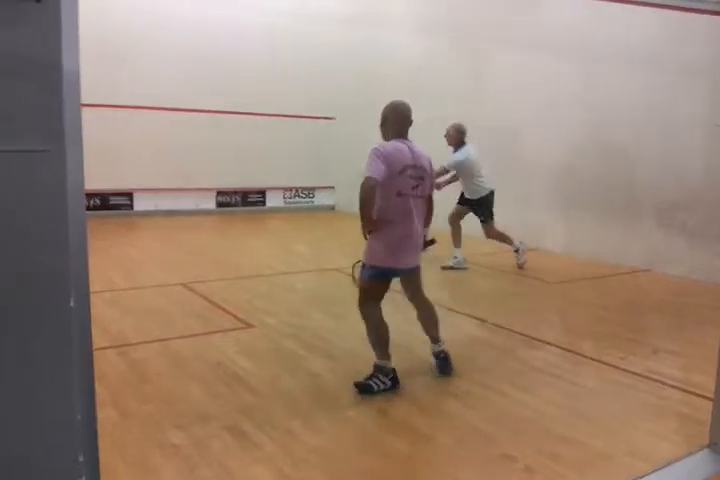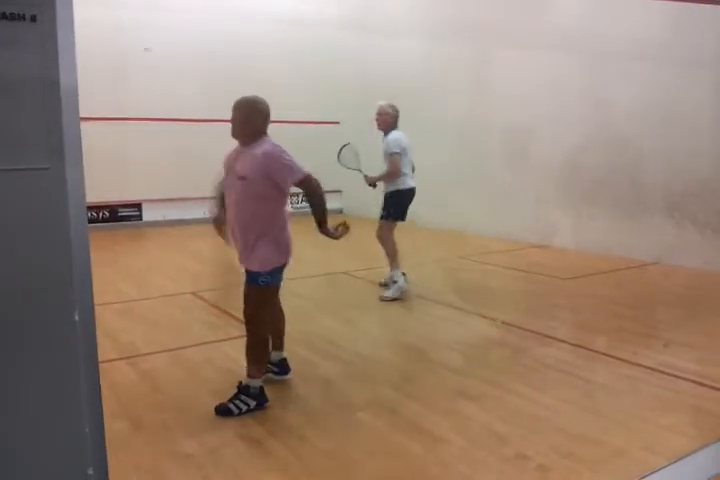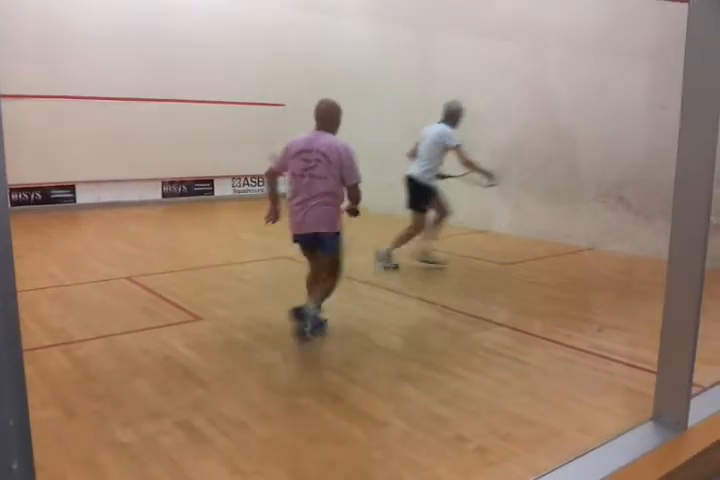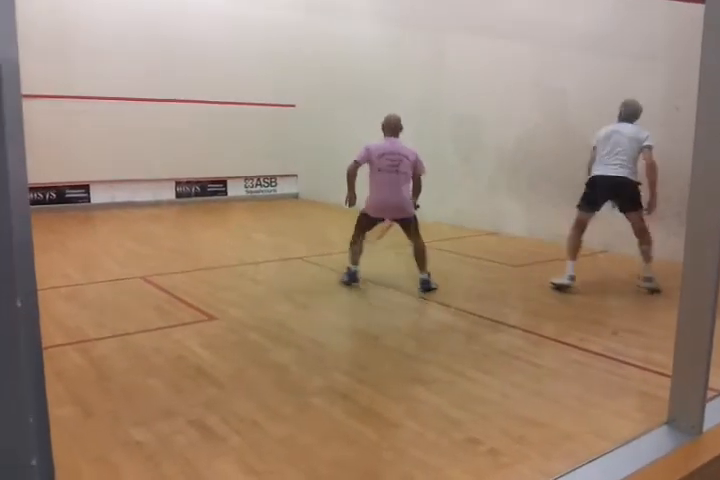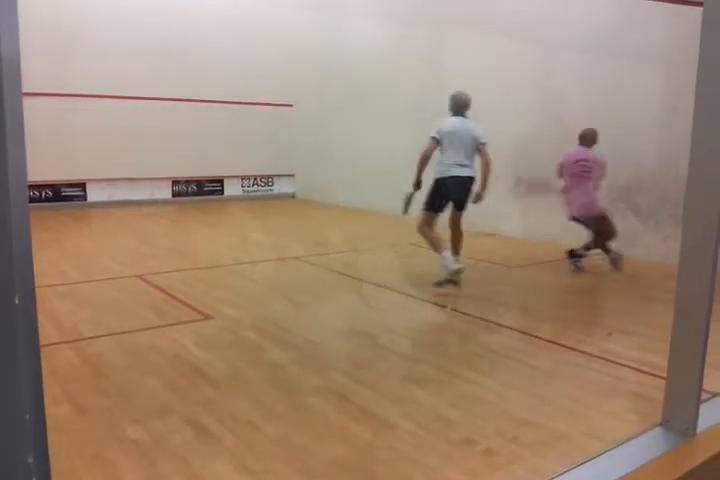
dt=1s
person 1, frame 1
left shoulder: (383, 152)
right shoulder: (424, 159)
left elbow: (368, 188)
right elbow: (428, 202)
left wrist: (367, 222)
left hip: (385, 246)
right hip: (411, 244)
left knee: (368, 304)
right knee: (418, 298)
left ankle: (385, 371)
right ankle: (440, 353)
person 1, frame 2
left shoulder: (268, 154)
right shoulder: (240, 152)
left elbow: (310, 184)
right elbow: (228, 185)
left wrist: (323, 228)
right wrist: (221, 214)
left hip: (264, 251)
right hip: (255, 248)
left knee: (255, 316)
right knee: (269, 306)
left ankle: (253, 390)
right ankle: (277, 361)
person 1, frame 3
left shoulder: (294, 145)
right shoulder: (341, 149)
left elbow: (271, 174)
right elbow: (353, 190)
left wrist: (274, 204)
right wrist: (353, 206)
left hip: (298, 220)
right hip: (326, 222)
left knee: (317, 269)
right knee: (331, 273)
left ankle: (312, 316)
right ankle: (307, 311)
person 1, frame 4
left shoulder: (371, 149)
right shoulder: (411, 153)
left elbow: (352, 169)
right elbow: (417, 182)
left wrist: (351, 192)
right wrist: (414, 200)
left hip: (376, 204)
right hip: (402, 205)
left knee: (358, 234)
right knee: (416, 238)
left ankle: (352, 272)
right ankle: (424, 278)
person 1, frame 5
left shoulder: (566, 158)
right shoulder: (599, 162)
left elbow: (561, 175)
left hip: (574, 207)
right hip: (590, 207)
right knee: (609, 233)
left ankle: (610, 254)
right ankle: (579, 252)
person 2, frame 1
left shoulder: (460, 158)
right shoulder: (464, 150)
left elbow: (436, 175)
right wrist: (444, 183)
left hip: (482, 195)
right hip: (469, 193)
left knee: (490, 233)
right knee: (453, 219)
left ankle: (517, 247)
right ankle: (459, 258)
person 2, frame 2
left shoulder: (393, 139)
right shoulder: (392, 138)
left elbow: (395, 171)
right elbow: (411, 168)
left wrist: (374, 179)
left hip: (400, 191)
right hip: (397, 191)
left knee: (384, 233)
right knee: (383, 234)
left ankle: (398, 282)
right ankle: (396, 273)
person 2, frame 3
left shoulder: (430, 129)
right shoulder: (446, 132)
left elbow: (412, 154)
right elbow: (465, 160)
right wrist: (485, 173)
left hip: (417, 177)
right hip: (420, 181)
left knee: (444, 211)
right knee: (418, 226)
left ankle: (426, 252)
right ankle: (386, 253)
person 2, frame 4
left shoulder: (604, 131)
right shoulder: (641, 134)
left elbow: (591, 164)
right elbow: (650, 163)
right wrist: (653, 196)
left hip: (598, 179)
right hip: (625, 181)
left knee: (577, 227)
right knee: (641, 231)
left ankle: (569, 275)
right ankle: (648, 277)
person 2, frame 5
left shoulder: (444, 126)
right shoulder: (474, 129)
left elbow: (427, 153)
right elbow: (486, 160)
left wrist: (418, 177)
right wrist: (482, 188)
left hip: (446, 179)
right hip: (466, 179)
left knee: (425, 226)
right knee: (455, 224)
left ankle: (449, 264)
right ankle: (452, 266)
